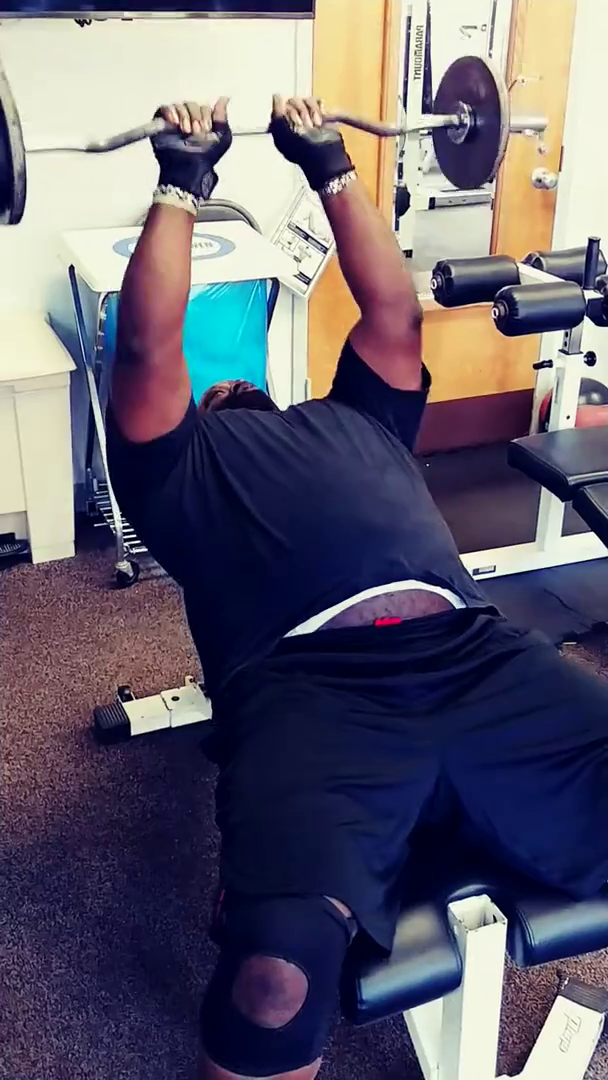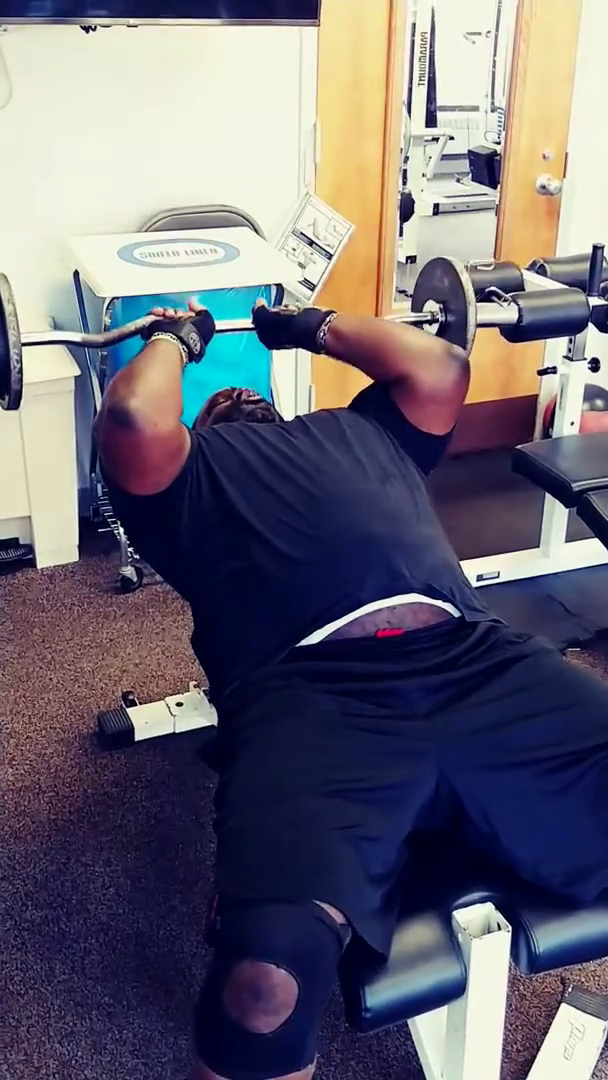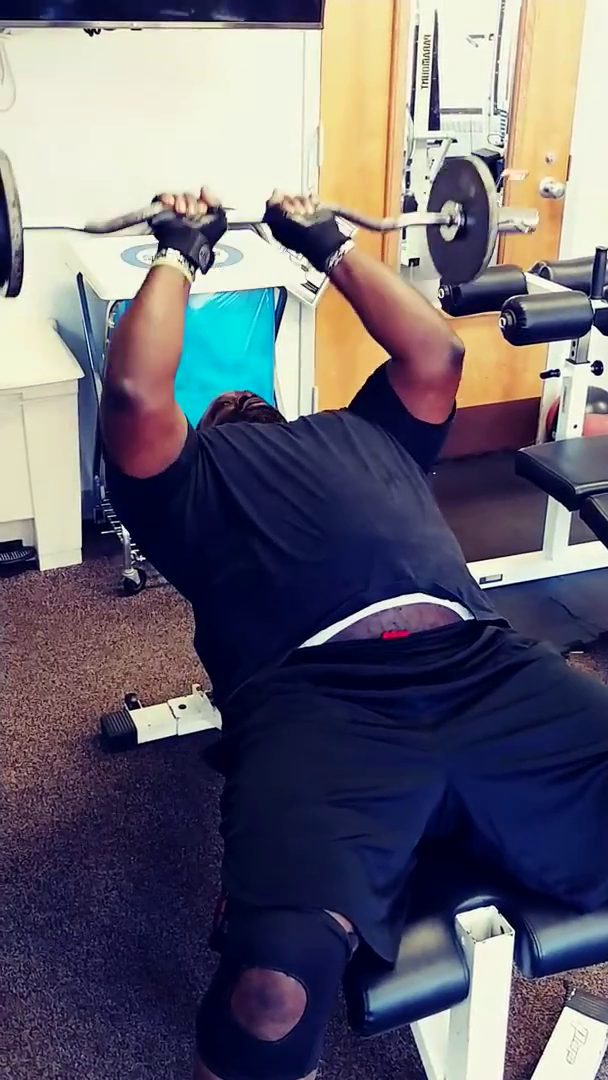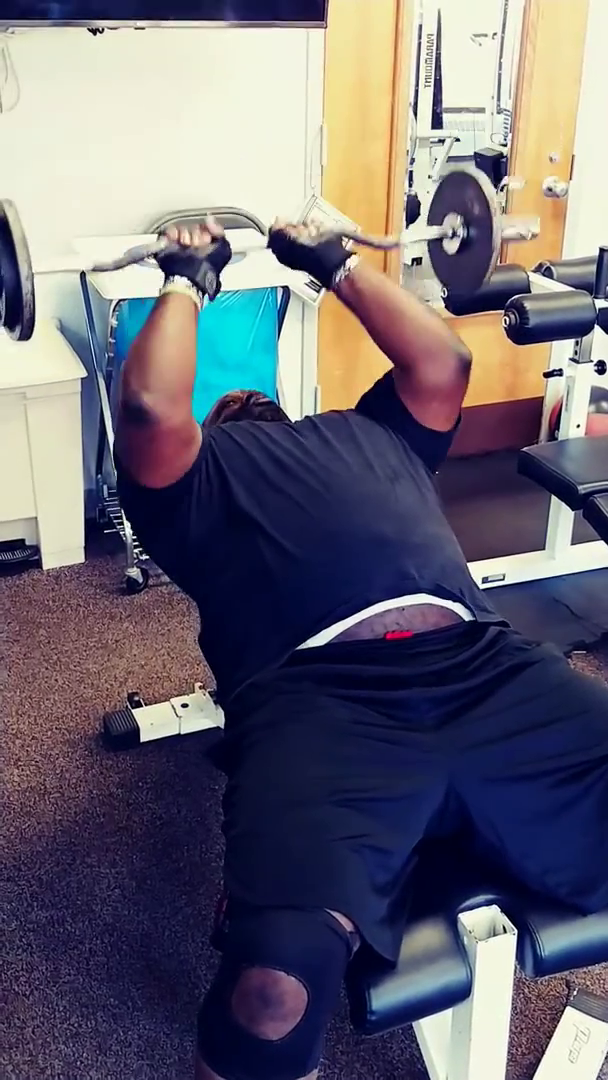
dt=0.7s
person 1, frame 1
left shoulder: (355, 424)
right shoulder: (184, 468)
left elbow: (392, 312)
right elbow: (148, 350)
left wrist: (331, 169)
right wrist: (182, 185)
left hip: (475, 655)
right hip: (307, 688)
right knee: (278, 969)
person 1, frame 2
left shoulder: (355, 429)
right shoulder: (191, 469)
left elbow: (440, 368)
right elbow: (132, 425)
left wrist: (317, 328)
right wrist: (174, 342)
left hip: (475, 660)
right hip: (310, 695)
right knee: (265, 978)
person 1, frame 3
left shoulder: (361, 431)
right shoulder: (192, 475)
left elbow: (435, 350)
right elbow: (134, 396)
left wrist: (329, 246)
right wrist: (176, 255)
left hip: (485, 667)
right hip: (314, 699)
right knee: (274, 983)
person 1, frame 4
left shoulder: (365, 429)
right shoulder: (196, 472)
left elbow: (440, 363)
right elbow: (150, 410)
left wrist: (336, 264)
right wrist: (187, 282)
left hip: (486, 665)
right hip: (317, 698)
right knee: (274, 980)
